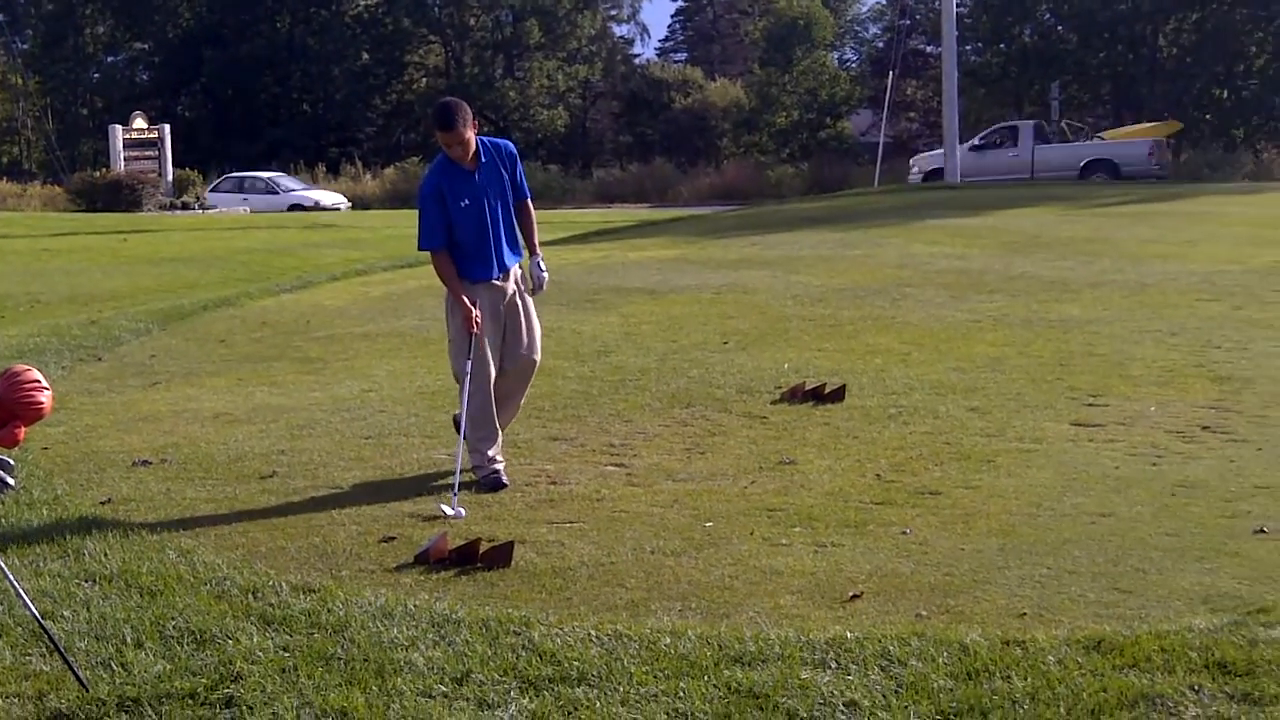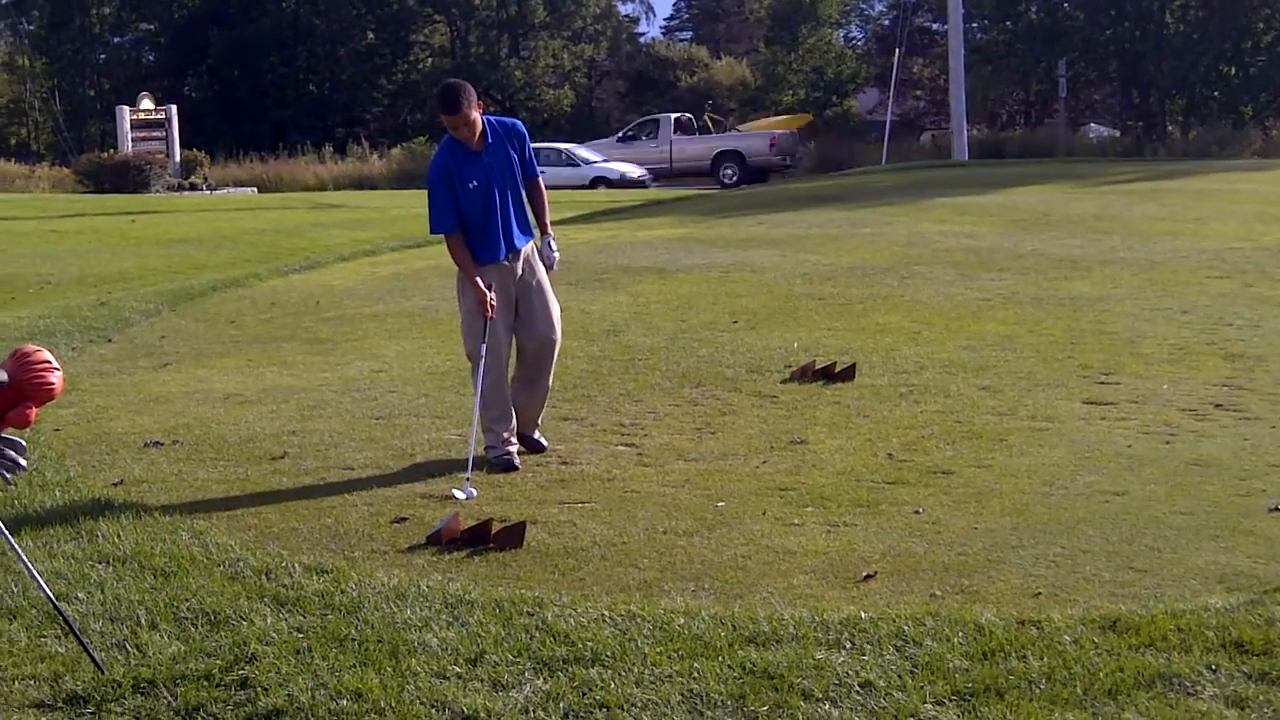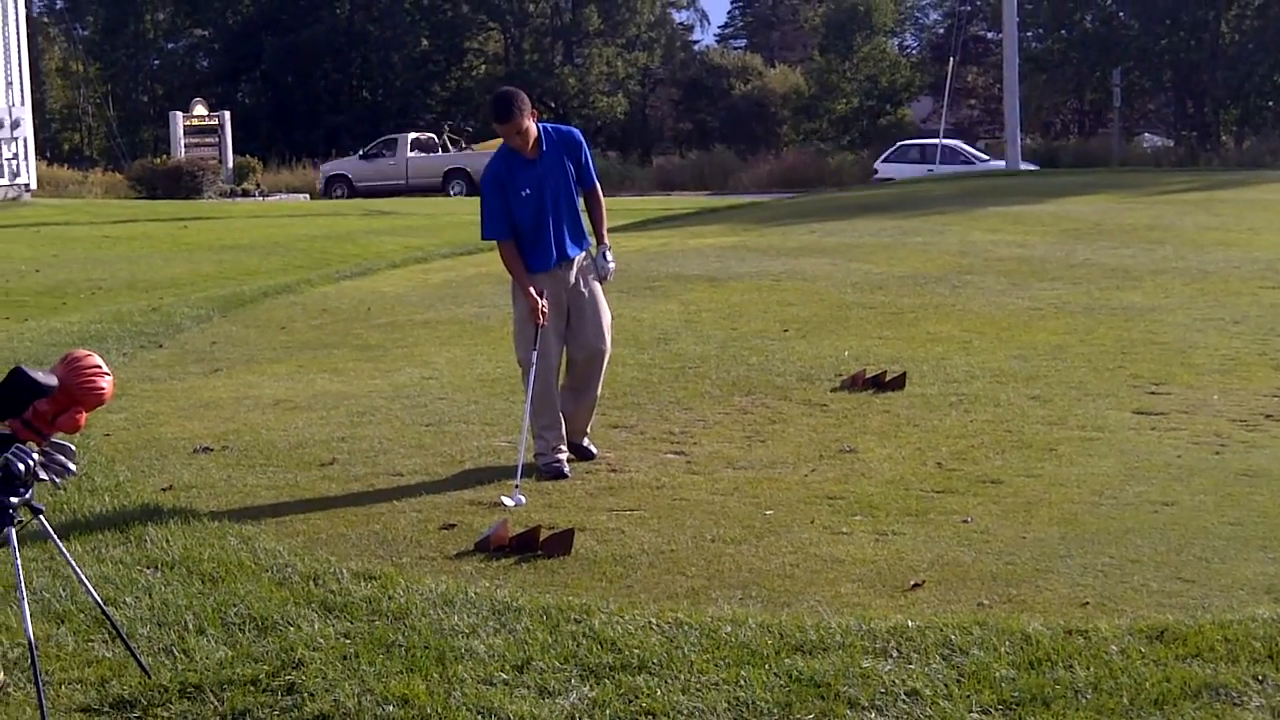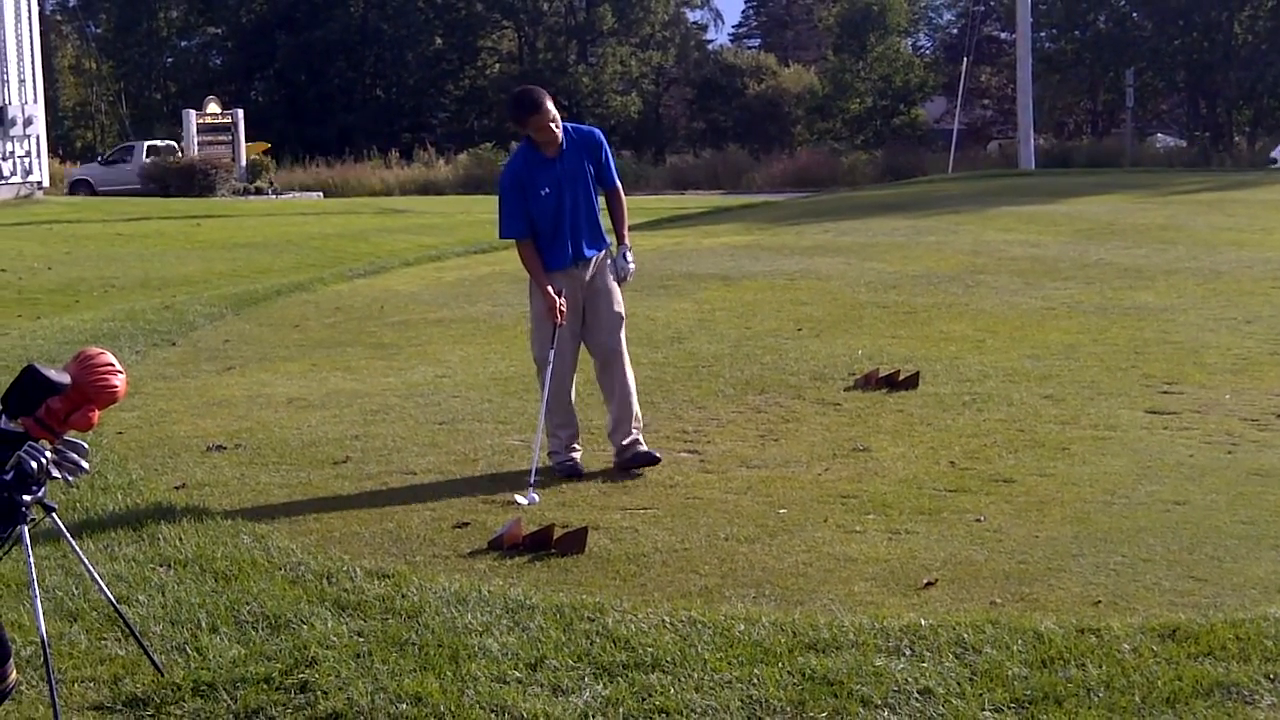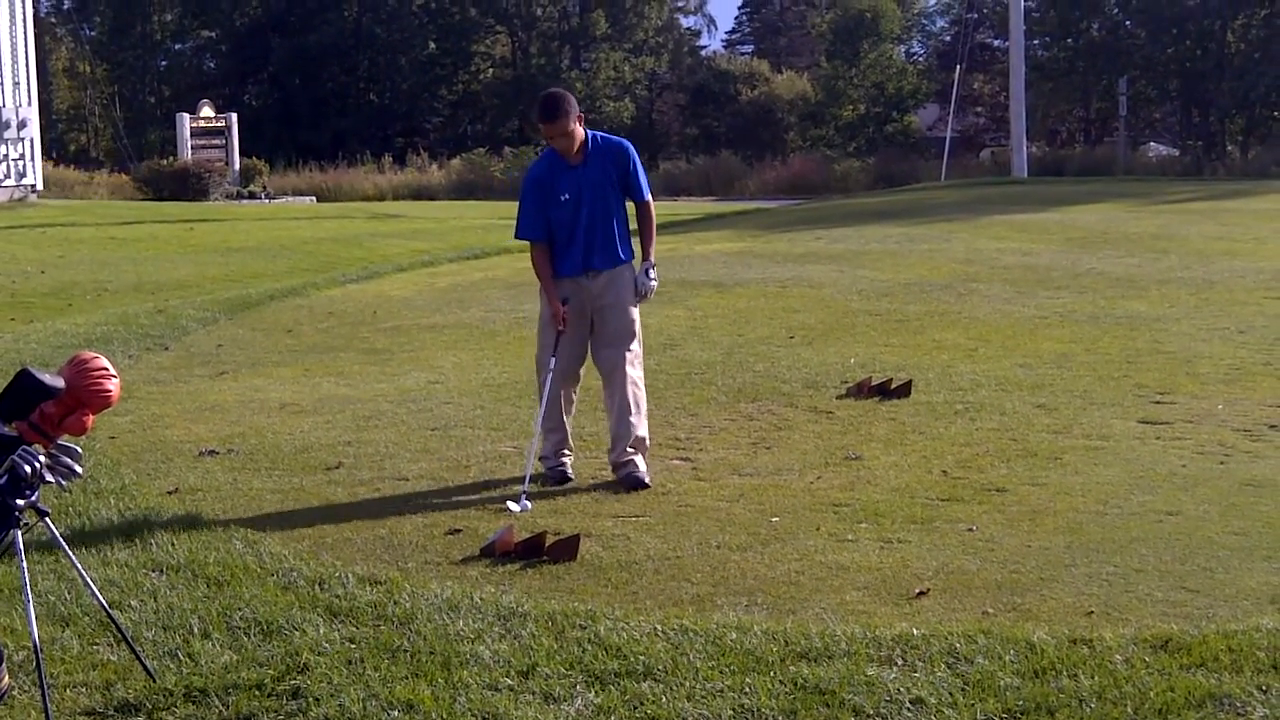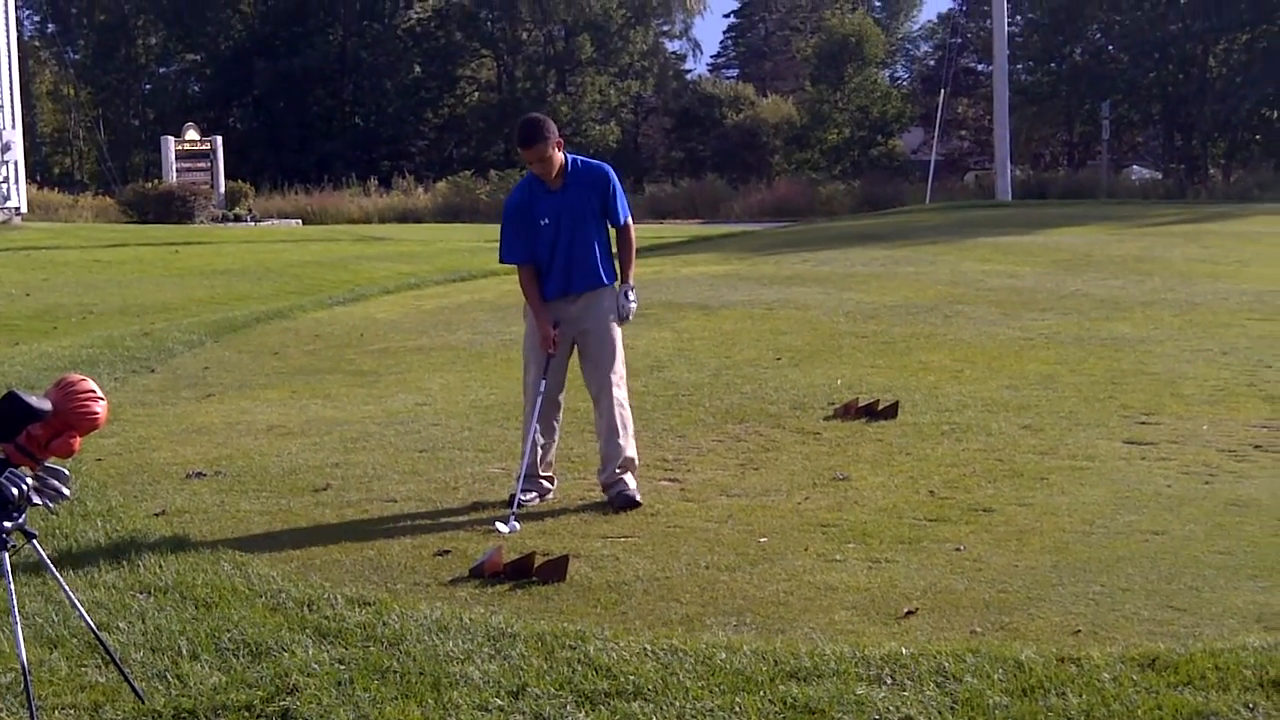
dt=0.5s
person 1, frame 1
left shoulder: (505, 153)
right shoulder: (435, 183)
left elbow: (523, 205)
right elbow: (437, 250)
left wrist: (535, 256)
right wrist: (461, 299)
left hip: (512, 274)
right hip: (471, 286)
left knee: (525, 358)
right knee: (479, 374)
left ankle: (476, 425)
right ankle: (487, 460)
person 1, frame 2
left shoulder: (513, 132)
right shoulder: (443, 166)
left elbow: (533, 183)
right elbow: (451, 233)
left wrist: (547, 235)
right wrist: (475, 281)
left hip: (525, 252)
right hip: (483, 267)
left knee: (545, 336)
right knee: (490, 355)
left ankle: (526, 423)
right ankle: (501, 441)
person 1, frame 3
left shoulder: (570, 141)
right shoulder: (496, 173)
left elbow: (592, 192)
right elbow: (504, 240)
left wrist: (603, 245)
right wrist: (527, 290)
left hip: (580, 262)
right hip: (536, 276)
left knee: (595, 346)
right knee: (542, 364)
left ankle: (574, 428)
right ankle: (549, 449)
person 1, frame 4
left shoulder: (591, 141)
right shoulder: (516, 172)
left elbow: (613, 191)
right elbow: (523, 239)
left wrist: (624, 246)
right wrist: (545, 290)
left hip: (598, 262)
right hip: (553, 275)
left knee: (614, 352)
right knee: (556, 365)
left ankle: (628, 442)
right ankle: (564, 450)
person 1, frame 5
left shoulder: (619, 152)
right shoulder: (539, 175)
left elbow: (643, 205)
right elbow: (538, 243)
left wrist: (648, 262)
right wrist: (552, 297)
left hip: (615, 275)
right hip: (564, 282)
left knee: (623, 367)
right knee: (557, 371)
left ankle: (629, 458)
right ankle: (556, 456)
person 1, frame 6
left shoulder: (599, 176)
right shoulder: (519, 200)
left elbow: (624, 228)
right elbow: (524, 266)
left wrist: (627, 285)
right wrist: (542, 319)
left hip: (598, 297)
right hip: (547, 304)
left knee: (610, 387)
right knee: (541, 394)
left ankle: (619, 478)
right ankle: (537, 477)
